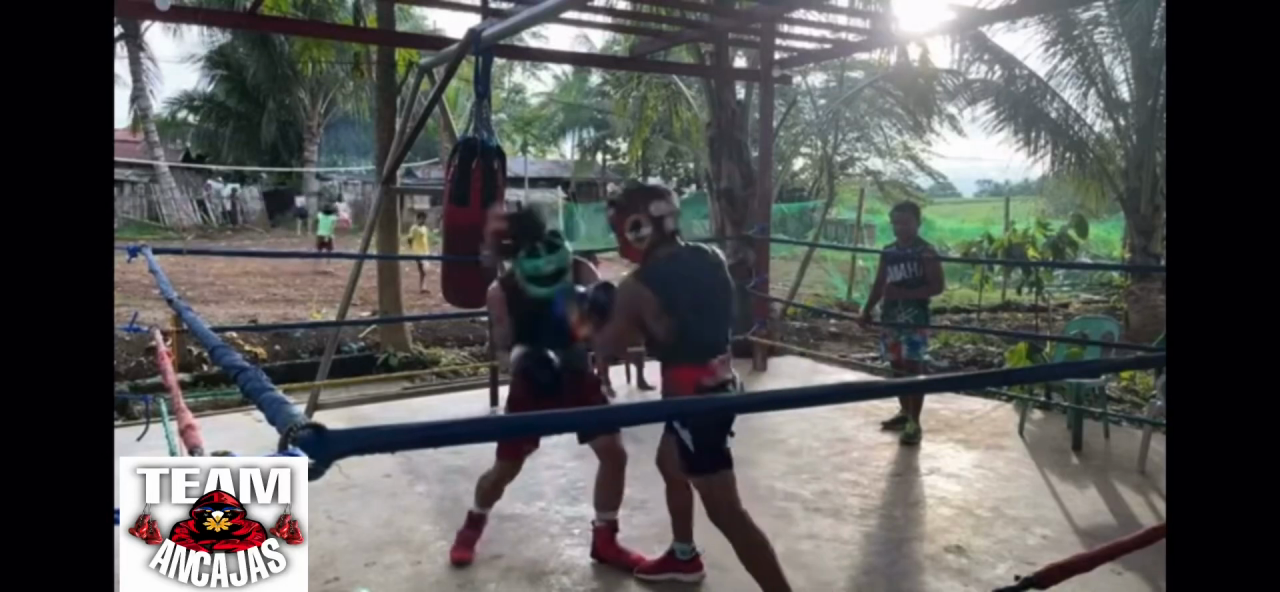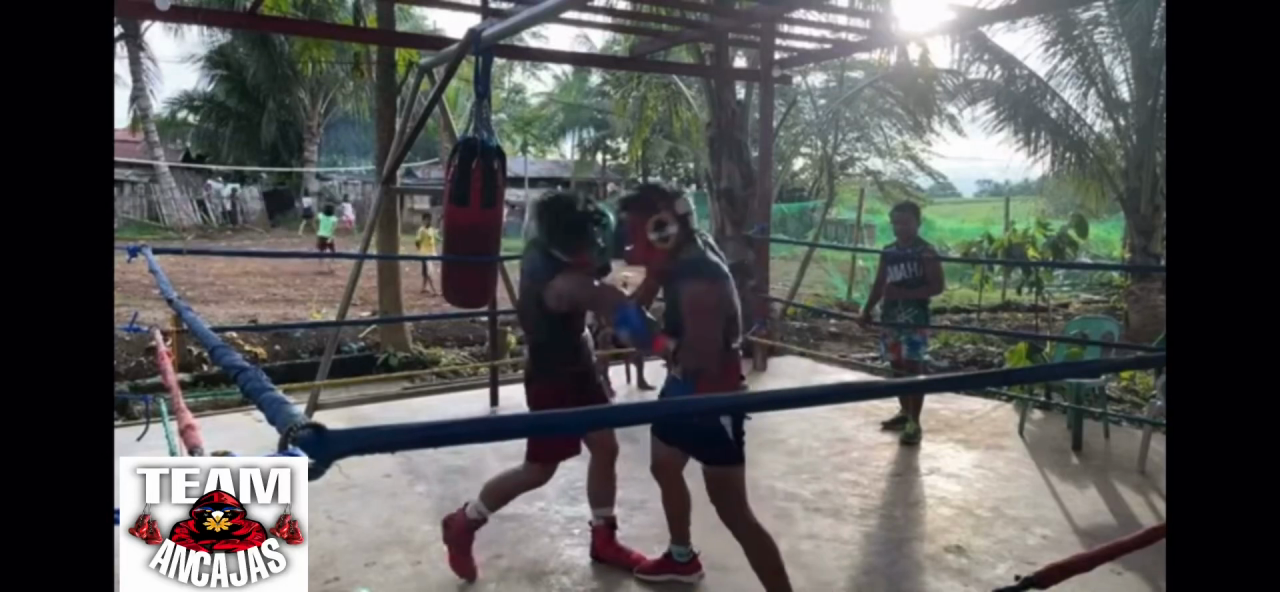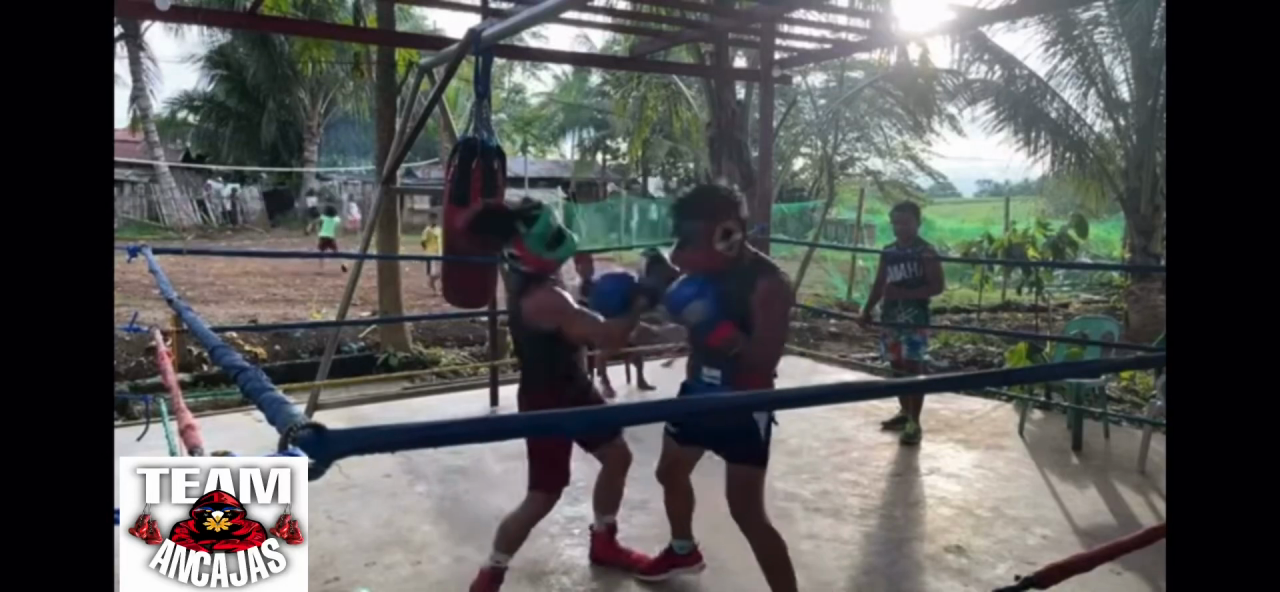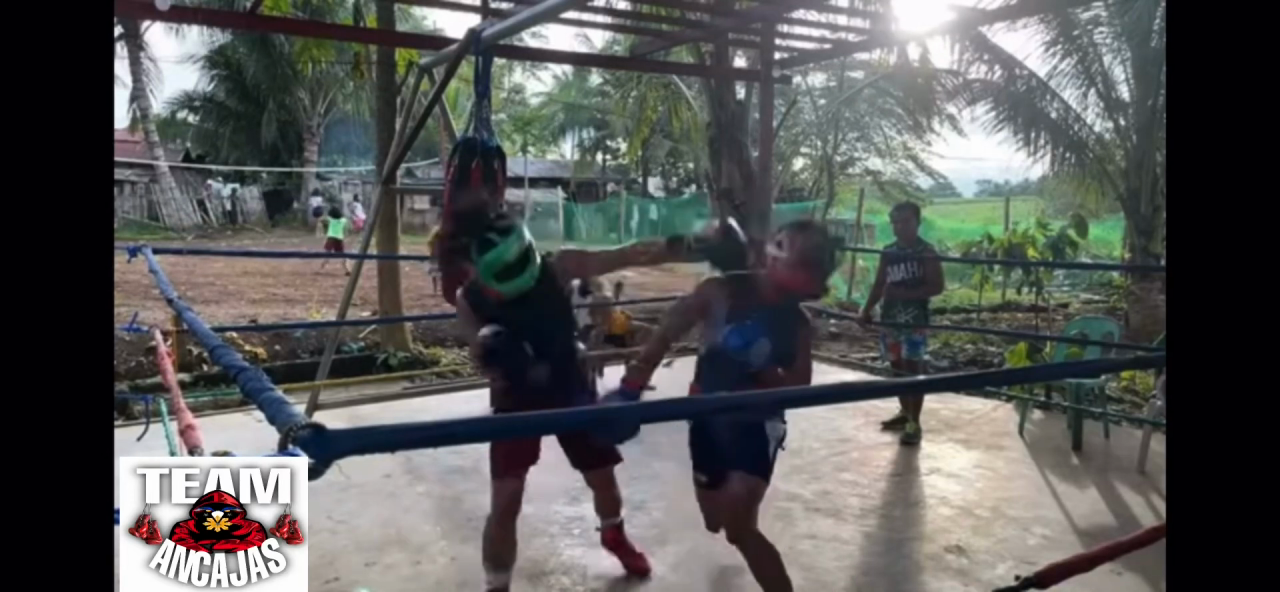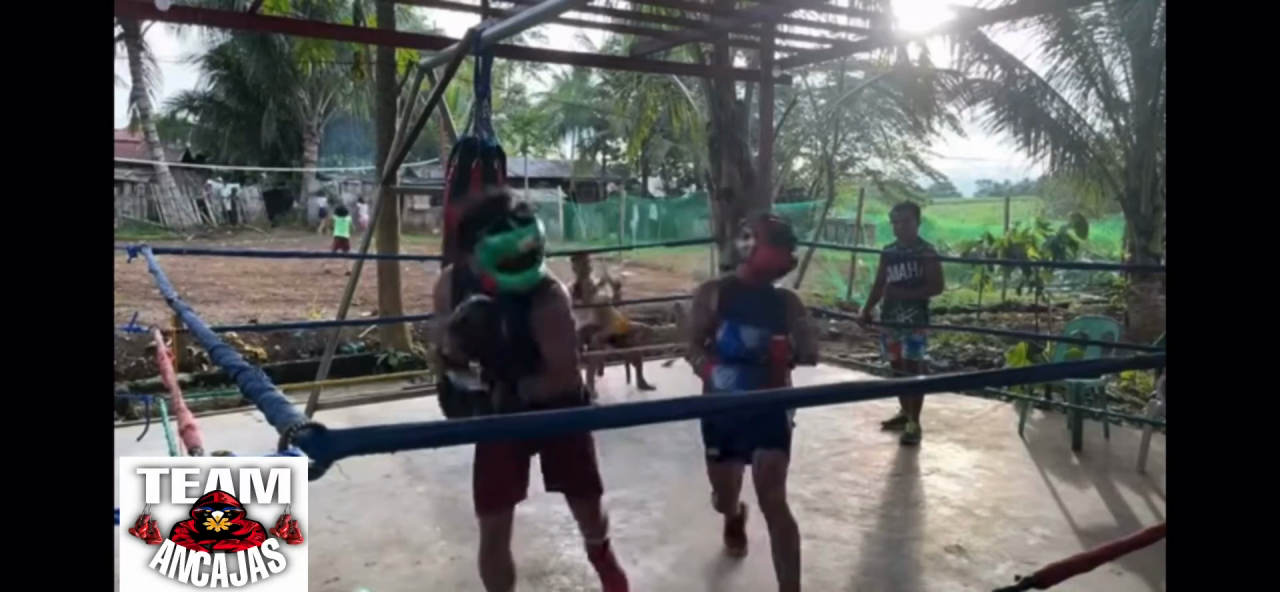
dt=0.2s
person 1, frame 1
left shoulder: (639, 287)
right shoulder: (708, 258)
left elbow: (607, 348)
left hip: (692, 397)
right hip: (713, 388)
left knee: (725, 513)
right knee: (670, 468)
right ankle: (684, 556)
person 1, frame 2
left shoulder: (698, 283)
right shoulder: (699, 247)
left elbow: (706, 362)
left hip: (712, 397)
right hip: (684, 390)
left knee: (733, 512)
right knee: (664, 468)
right ankle: (682, 558)
person 1, frame 3
left shoulder: (768, 283)
right shoulder: (707, 265)
left elbow: (763, 361)
left wrist: (713, 327)
right hip: (700, 389)
left knee: (748, 513)
right knee: (669, 472)
right ankle: (683, 550)
person 1, frame 4
left shoulder: (799, 323)
right shoulder: (719, 292)
left elbow: (798, 390)
right elbow: (667, 334)
left wrist: (767, 370)
right wrist: (633, 383)
left hip: (756, 424)
right hip: (709, 418)
left knee: (739, 525)
right knee: (717, 517)
right ankle: (732, 520)
person 1, frame 5
left shoulder: (786, 301)
right shoulder: (713, 292)
left elbow: (809, 352)
right elbow: (694, 346)
left wrist: (769, 347)
right wrist: (713, 372)
left hip: (769, 405)
left knee: (773, 501)
right knee: (723, 498)
right ankle: (736, 516)
person 2, frame 1
left shoulder: (578, 271)
right shoulder: (502, 292)
right elbow: (503, 346)
right wrist: (518, 359)
left hip: (576, 373)
right hip: (533, 379)
left knee: (614, 453)
right knee: (507, 467)
left ankle: (604, 539)
right ankle: (472, 526)
person 2, frame 2
left shoulder: (540, 253)
right shoulder: (567, 284)
right elbow: (619, 306)
left hip: (574, 367)
right hip: (554, 380)
left knee: (606, 448)
right knee: (540, 468)
left ankle: (603, 538)
right ankle: (463, 523)
person 2, frame 3
left shoulder: (525, 273)
right shoulder: (541, 298)
right elbow: (608, 338)
right wrist: (642, 297)
left hip: (571, 386)
right hip: (549, 398)
left knee: (618, 459)
right knee: (543, 496)
left ankle: (603, 542)
person 2, frame 4
left shoulder: (550, 269)
right shoulder: (468, 298)
left elbow: (625, 255)
right elbow: (484, 359)
left wrist: (681, 247)
right wrist: (492, 359)
left hip: (569, 385)
right hip: (516, 397)
left knee: (601, 475)
right knee: (505, 501)
left ankle: (614, 535)
person 2, frame 5
left shoulder: (547, 294)
right shoulder: (451, 284)
left elbow: (564, 376)
right elbow: (446, 355)
left wrist: (506, 396)
right wrist: (455, 341)
left hip: (559, 406)
right hip: (501, 408)
left knee: (587, 509)
right knee: (494, 525)
left ankle: (600, 551)
person 3, frame 1
left shoulder: (926, 252)
right shoulder: (888, 251)
left elbow: (937, 286)
right elbow: (879, 284)
left wrist: (904, 293)
right wrist: (867, 310)
left hip: (915, 318)
right hip: (890, 316)
left knee: (914, 367)
right knee: (897, 366)
left ankle: (914, 422)
right ankle: (904, 412)
person 3, frame 2
left shoulder: (926, 252)
right shoulder: (888, 251)
left elbow: (937, 286)
right elbow: (879, 284)
left wrist: (904, 293)
right wrist: (867, 310)
left hip: (915, 318)
right hip: (890, 316)
left knee: (914, 367)
right knee: (898, 366)
left ankle: (914, 423)
right ankle: (904, 412)
person 3, frame 3
left shoulder: (926, 252)
right shoulder: (888, 252)
left elbow: (937, 286)
right elbow: (879, 284)
left wrist: (904, 293)
right wrist: (867, 310)
left hip: (915, 318)
right hip: (890, 316)
left knee: (914, 368)
right knee: (897, 366)
left ankle: (914, 423)
right ankle: (904, 412)
person 3, frame 4
left shoulder: (926, 252)
right shoulder: (888, 252)
left elbow: (937, 286)
right elbow: (879, 284)
left wrist: (905, 293)
right wrist: (867, 310)
left hip: (914, 318)
right hip: (890, 316)
left knee: (914, 367)
right knee: (897, 366)
left ankle: (914, 423)
right ankle: (904, 412)
person 3, frame 5
left shoulder: (926, 252)
right shoulder: (888, 251)
left elbow: (937, 286)
right elbow: (879, 284)
left wrist: (905, 293)
right wrist: (867, 309)
left hip: (914, 318)
right hip: (890, 316)
left knee: (914, 368)
right knee: (897, 366)
left ankle: (914, 423)
right ankle: (904, 412)
